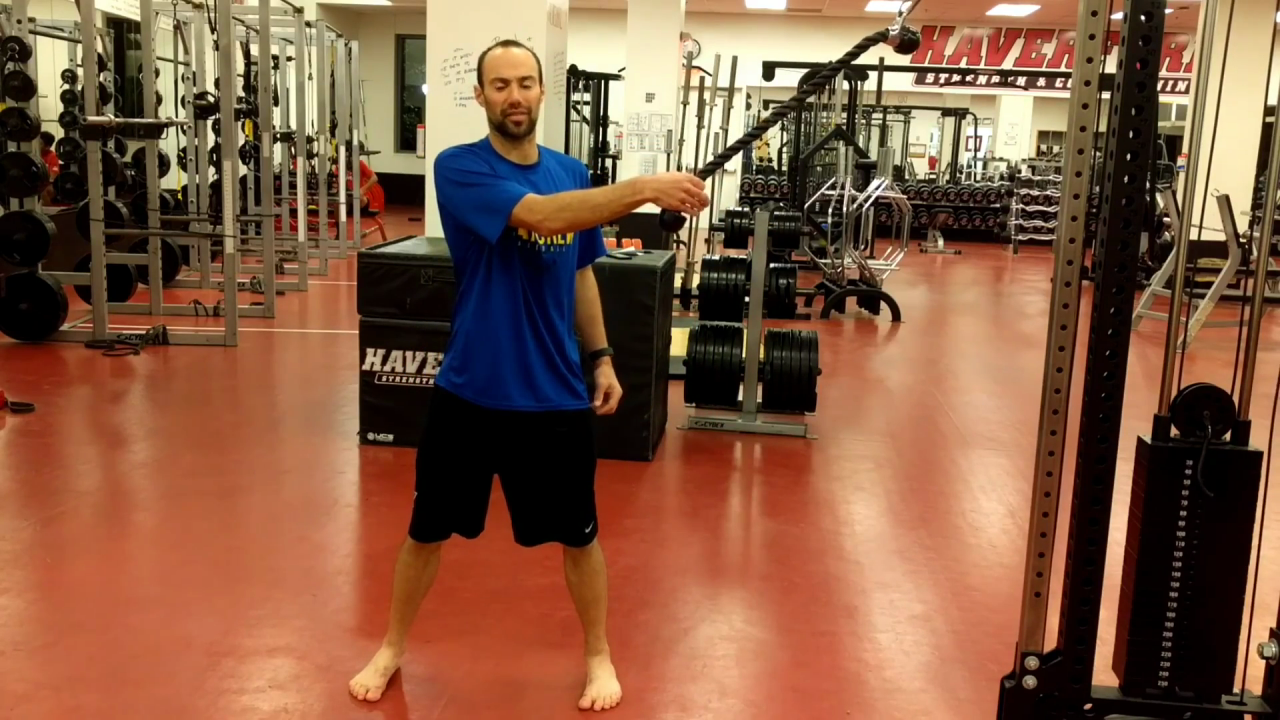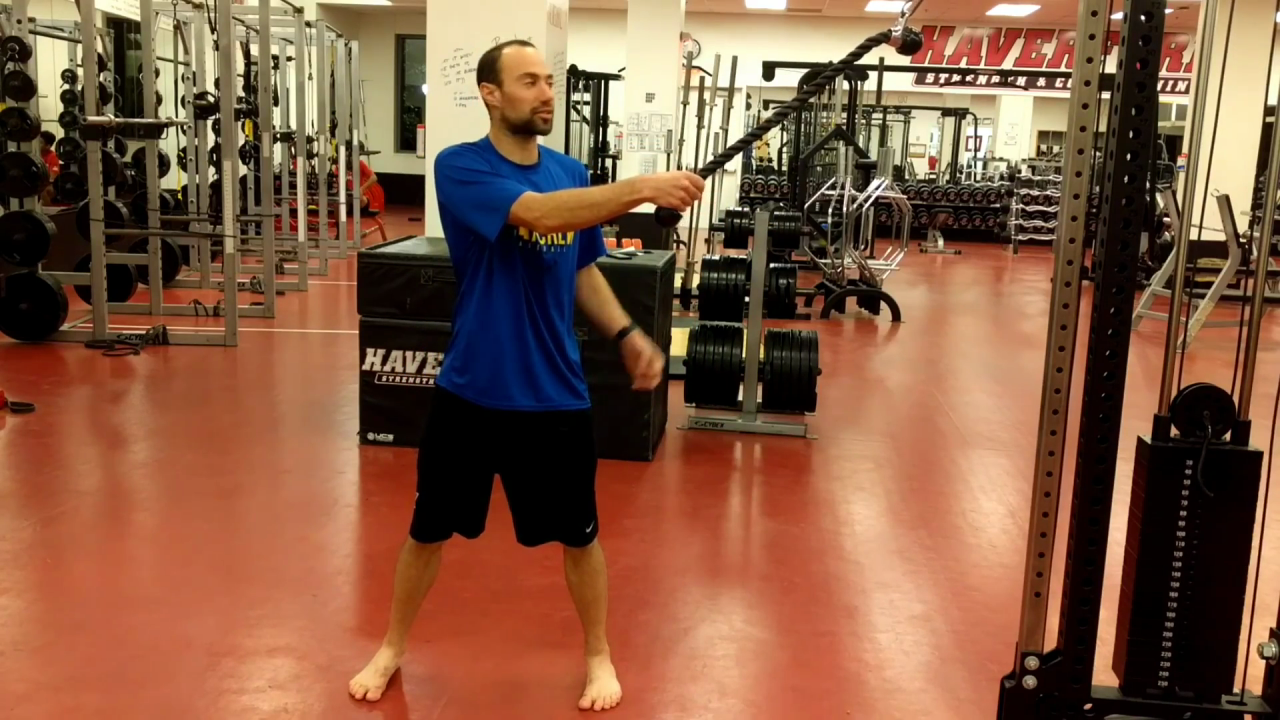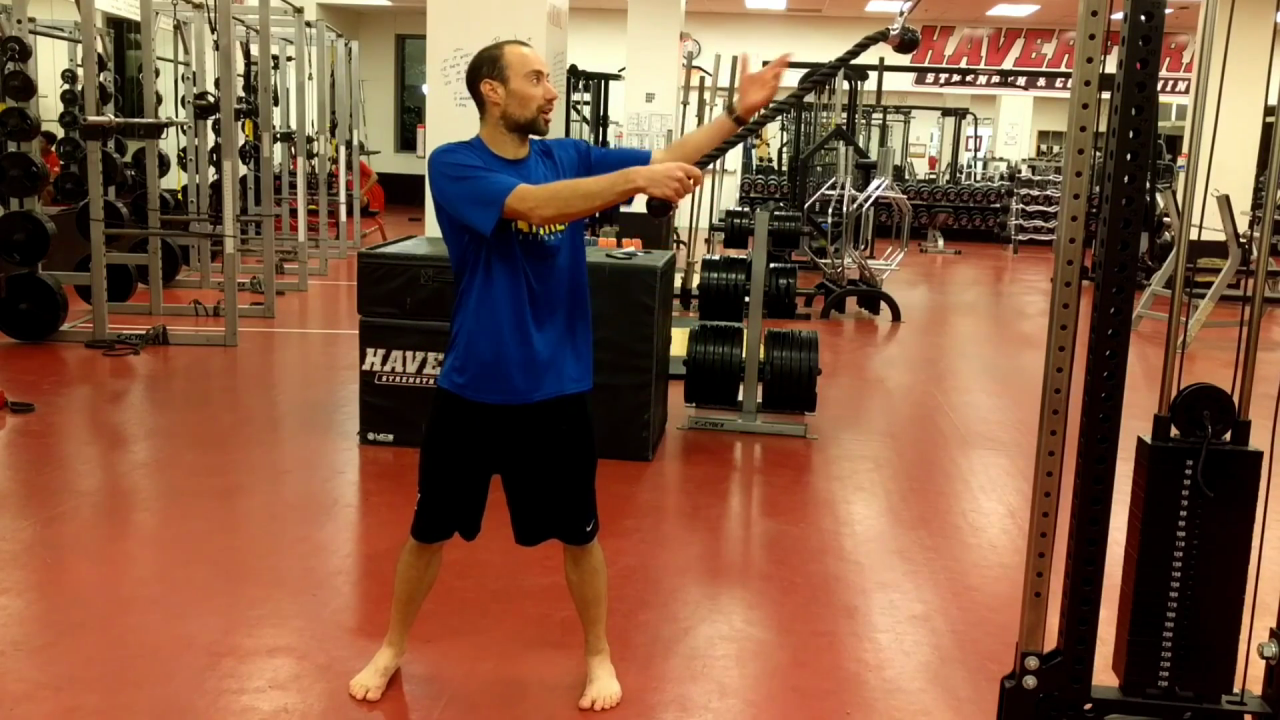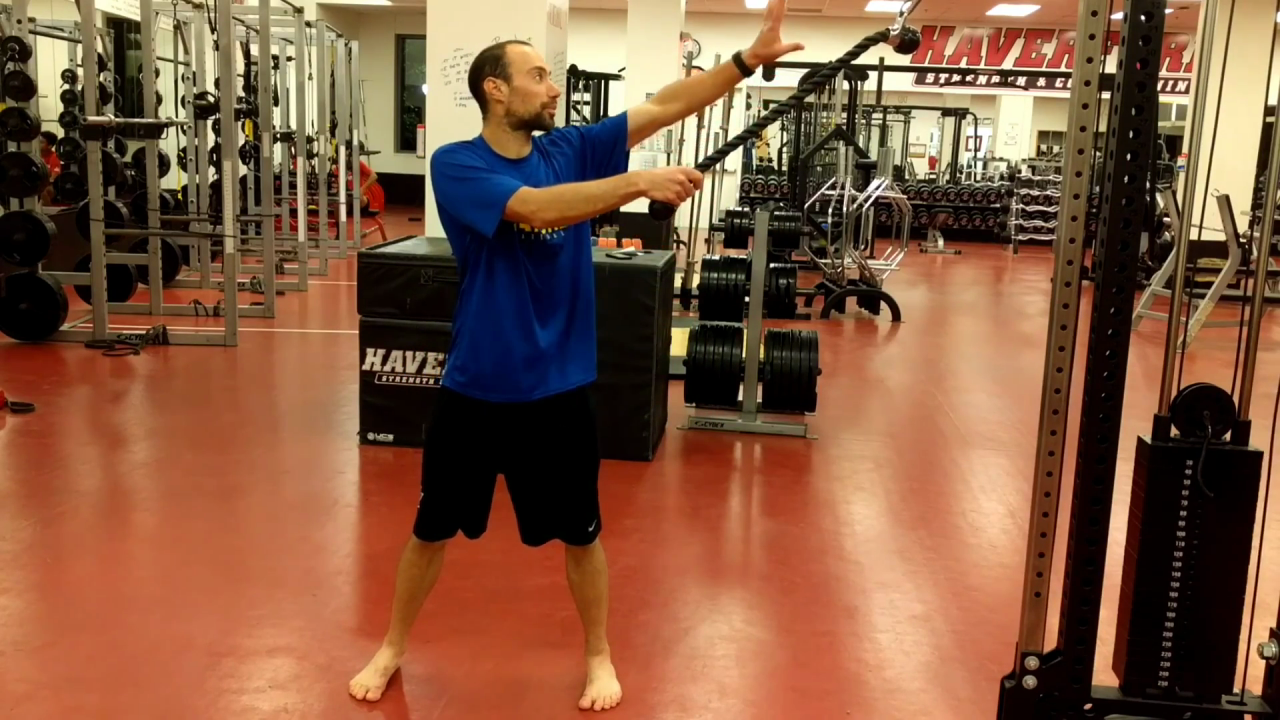
dt=0.5s
person 1, frame 1
left shoulder: (572, 173)
right shoulder: (459, 168)
right elbow: (538, 214)
left wrist: (600, 358)
right wrist: (646, 189)
left hip: (555, 395)
right hip: (469, 392)
left knee: (578, 535)
right knee: (428, 530)
left ankle: (598, 655)
right ankle: (391, 649)
person 1, frame 2
left shoulder: (571, 173)
right shoulder: (459, 167)
right elbow: (536, 214)
left wrist: (626, 333)
right wrist: (642, 188)
left hip: (556, 396)
right hip: (471, 392)
left knee: (579, 536)
right knee: (429, 531)
left ankle: (598, 655)
right ankle: (391, 649)
person 1, frame 3
left shoulder: (569, 157)
right shoulder: (454, 163)
left elbow: (671, 164)
right elbow: (533, 204)
left wrist: (737, 113)
right wrist: (637, 177)
left hip: (557, 391)
right hip: (472, 391)
left knee: (577, 534)
right knee: (430, 531)
left ankle: (598, 655)
right ankle: (391, 650)
person 1, frame 4
left shoulder: (570, 149)
right shoulder: (455, 164)
left elbow: (665, 106)
right elbow: (535, 208)
left wrist: (750, 58)
right wrist: (639, 182)
left hip: (559, 391)
right hip: (476, 391)
left knee: (579, 534)
right knee: (433, 529)
left ankle: (599, 655)
right ankle: (392, 648)
